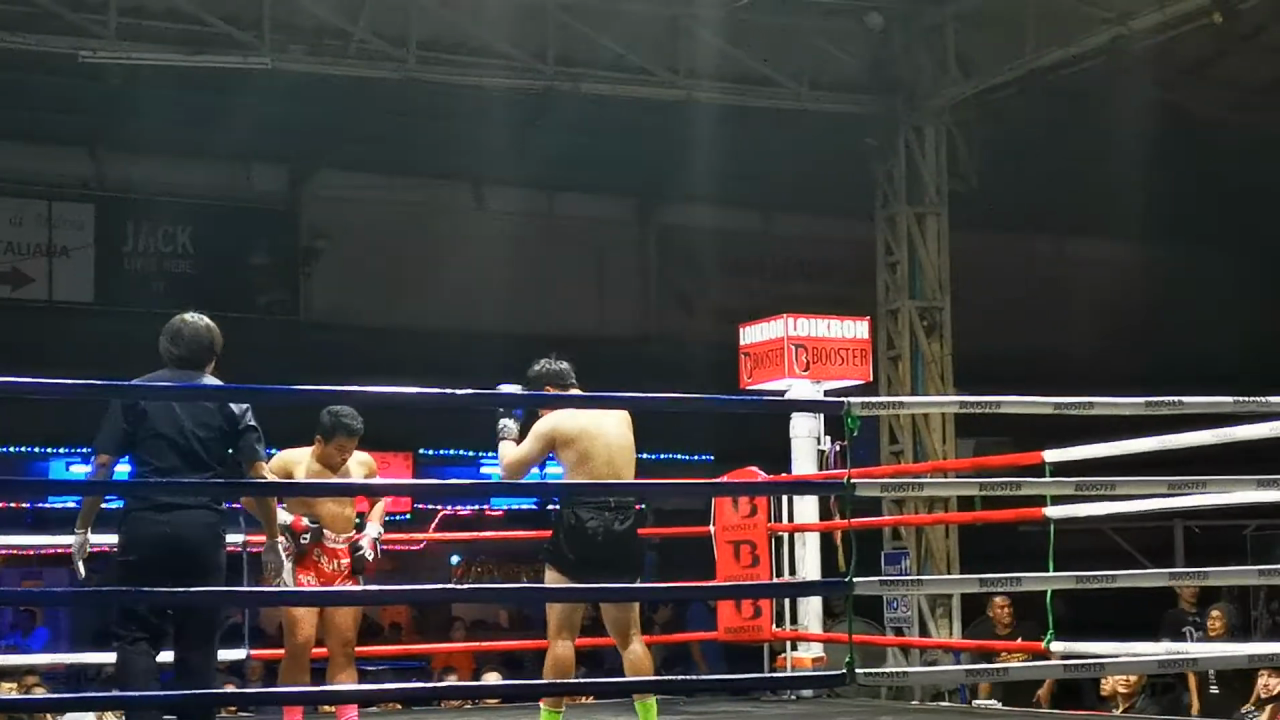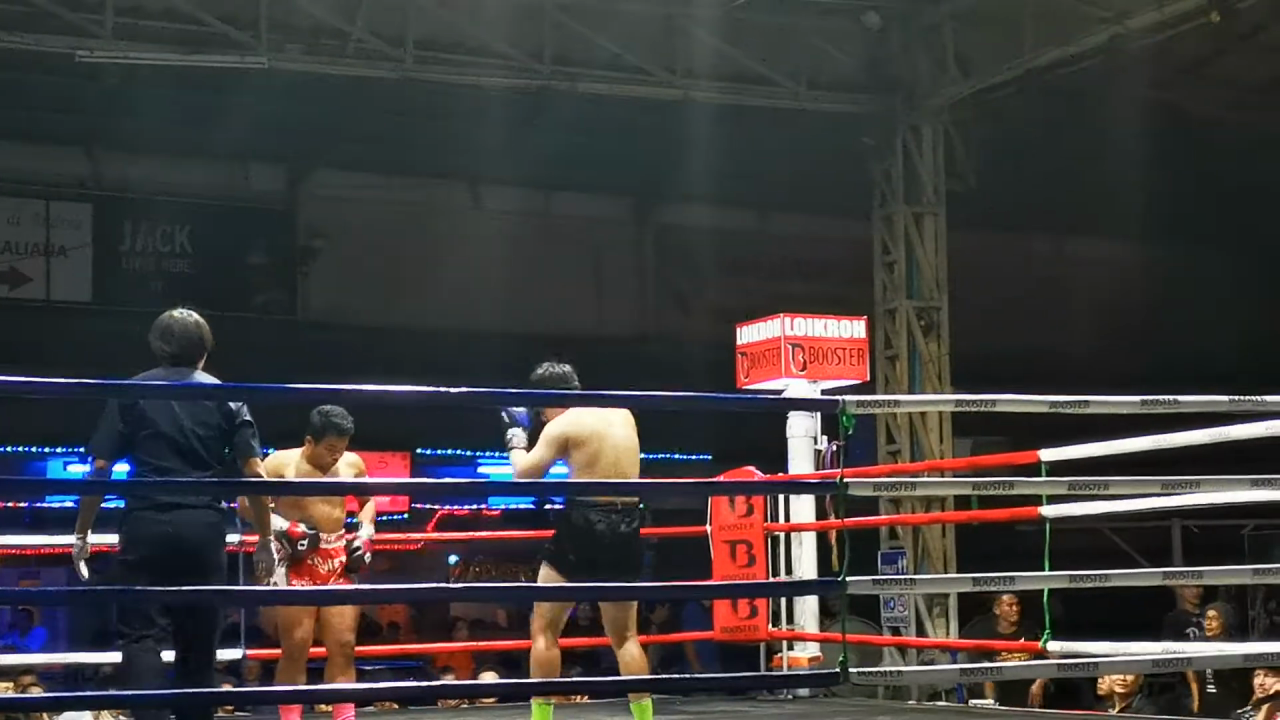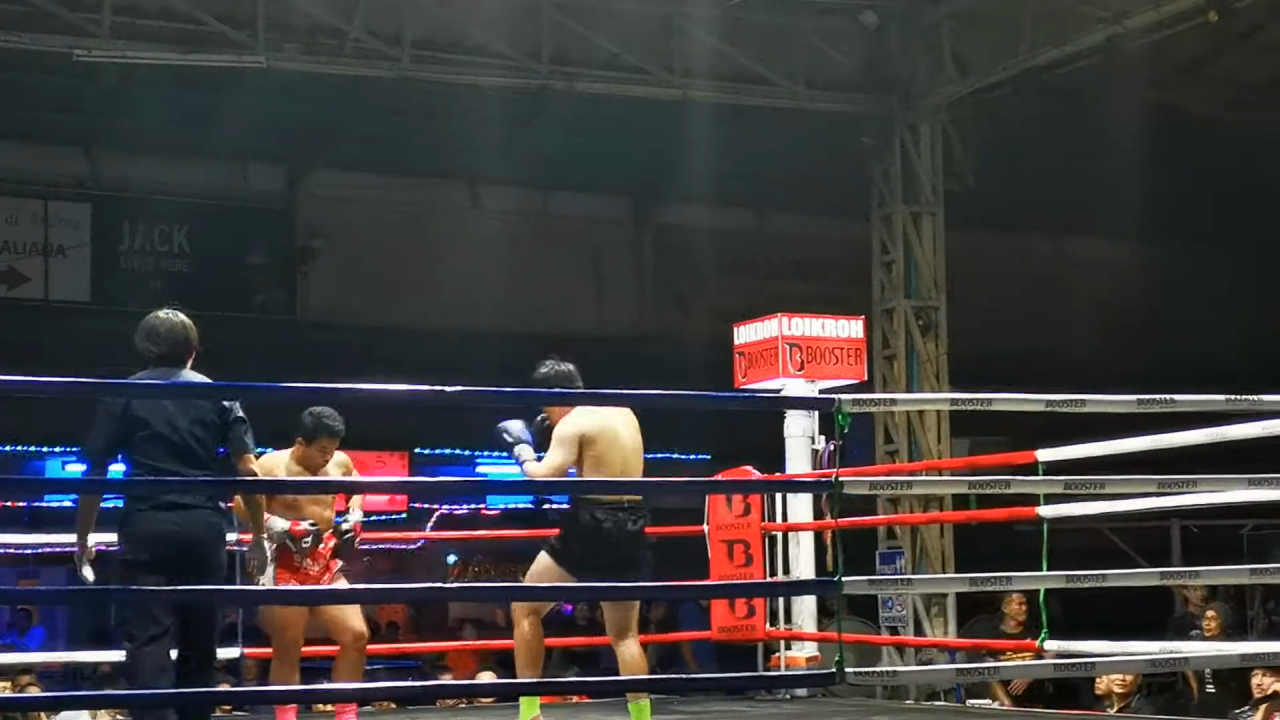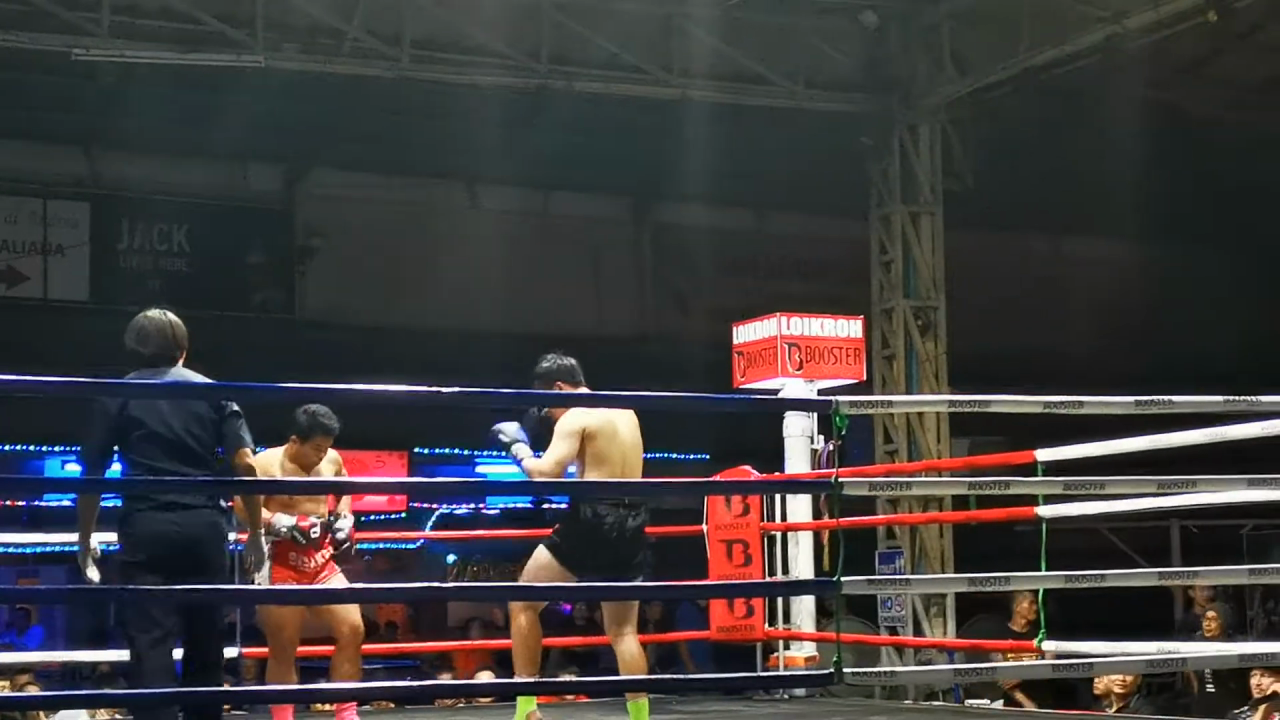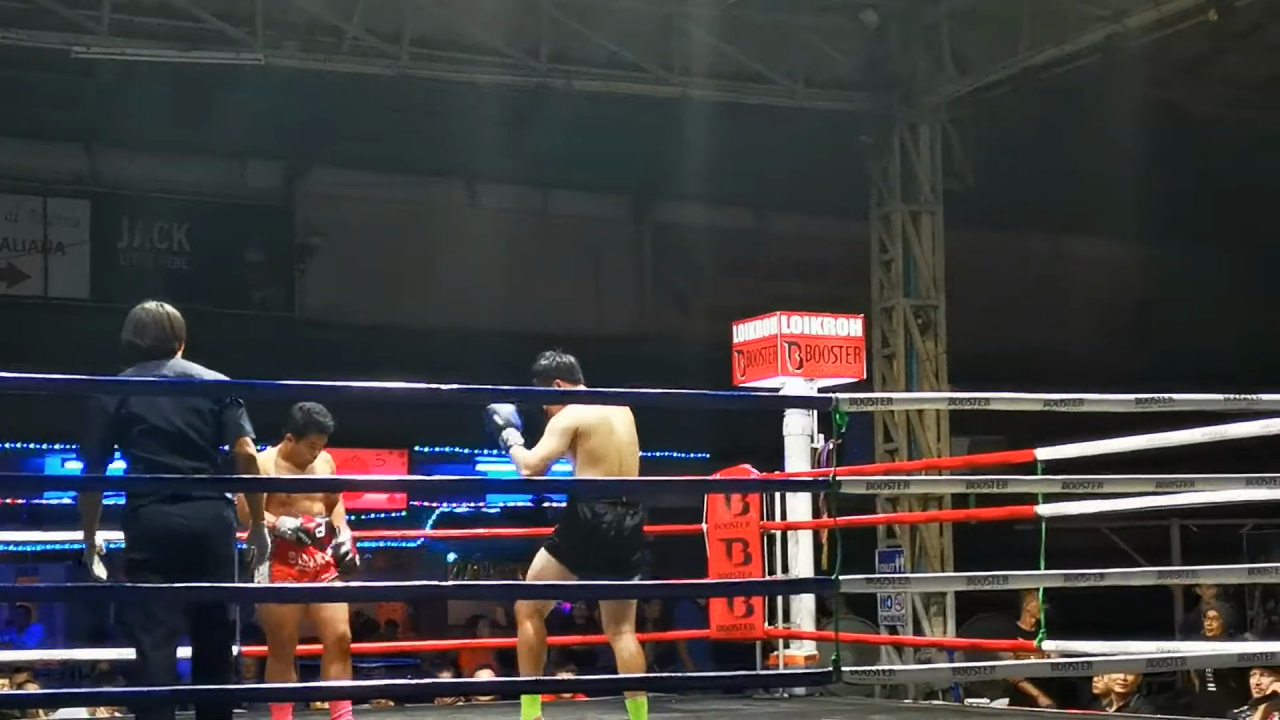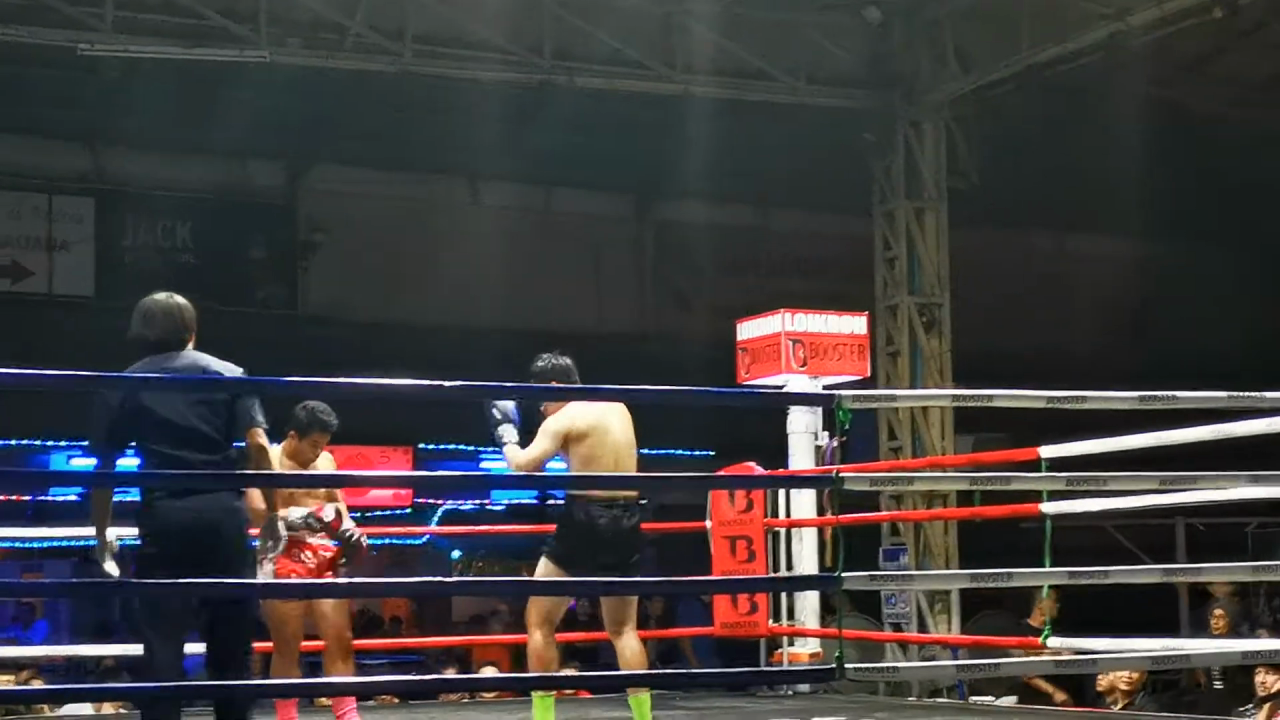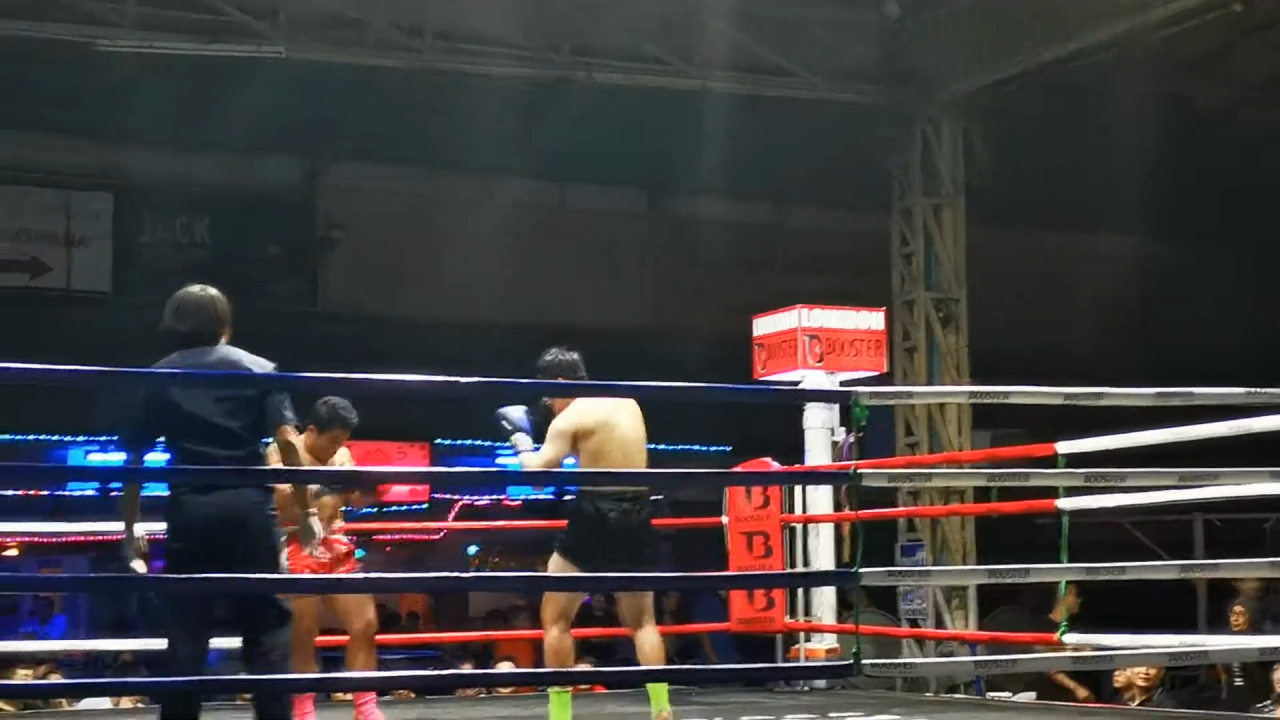
dt=0.1s
person 1, frame 1
left shoulder: (133, 394)
right shoulder: (231, 402)
left elbow: (102, 465)
right elbow: (259, 476)
left wrist: (82, 528)
right wrist: (272, 540)
left hip: (144, 528)
right hip: (202, 530)
left knee: (136, 638)
right knee: (197, 646)
person 1, frame 2
left shoulder: (131, 393)
right shoulder: (226, 398)
left elbow: (101, 467)
right elbow: (254, 473)
left wrist: (82, 534)
left hip: (146, 528)
right hip: (203, 529)
left knee: (142, 640)
right knee: (197, 645)
person 1, frame 3
left shoulder: (121, 396)
right shoulder: (219, 396)
left elbow: (95, 472)
right elbow: (248, 470)
left wrist: (83, 538)
right wrist: (259, 534)
left hip: (145, 529)
right hip: (203, 529)
left knee: (147, 642)
right knee: (198, 644)
person 1, frame 4
left shoulder: (115, 398)
left elbow: (92, 475)
right elbow: (245, 464)
left wrist: (85, 542)
right wrist: (255, 531)
left hip: (146, 529)
right hip: (204, 526)
left knee: (151, 645)
right knee: (205, 644)
person 1, frame 5
left shoulder: (113, 394)
right shoulder: (215, 383)
left elbow: (93, 473)
right elbow: (246, 454)
left wrist: (90, 539)
right wrist: (258, 522)
left hip: (151, 525)
right hip: (211, 520)
left knee: (155, 643)
right knee: (215, 640)
person 1, frame 6
left shoulder: (127, 386)
right shoulder: (227, 374)
left elbow: (105, 466)
right elbow: (258, 446)
left wrist: (101, 533)
left hip: (164, 517)
right hip: (223, 512)
left knee: (164, 638)
right knee: (233, 632)
person 1, frame 7
left shoulder: (157, 379)
right shoulder: (259, 369)
left elbow: (134, 460)
right elbow: (287, 442)
left wrist: (130, 530)
right wrist: (307, 511)
left hip: (190, 513)
right hip: (249, 509)
left knee: (186, 634)
right knee: (267, 627)
person 2, frame 1
left shoulder: (553, 424)
right shoulder: (620, 413)
left elbow: (511, 469)
left wrist: (508, 424)
left hip: (579, 528)
right hip: (623, 527)
left knee: (561, 636)
right knee: (628, 636)
person 2, frame 2
left shoulder: (563, 424)
right shoulder: (621, 413)
left elbow: (523, 475)
left wrist: (516, 434)
left hip: (583, 528)
right hip: (626, 529)
left knee: (544, 631)
right knee: (624, 636)
person 2, frame 3
left shoulder: (572, 424)
right shoulder: (624, 413)
left elbow: (545, 479)
left wrist: (522, 450)
left hip: (589, 525)
right hip: (630, 527)
left knee: (525, 610)
right knee: (625, 635)
person 2, frame 4
left shoulder: (574, 419)
right shoulder: (623, 411)
left elbow: (546, 475)
left wrist: (518, 447)
right wrist: (552, 426)
left hip: (590, 523)
right hip: (630, 526)
left knee: (523, 605)
right knee: (623, 632)
person 2, frame 5
left shoulder: (569, 417)
right shoulder: (619, 409)
left elbow: (532, 468)
left wrist: (509, 433)
right wrist: (551, 425)
left hip: (588, 522)
right hip: (627, 525)
left knee: (528, 611)
right knee: (622, 630)
person 2, frame 6
left shoulder: (563, 420)
right shoulder: (618, 409)
left elbow: (521, 468)
left wrist: (507, 430)
left hip: (585, 523)
right hip: (626, 524)
left knee: (540, 623)
right knee: (623, 629)
person 2, frame 7
left shoulder: (571, 418)
right shoulder: (627, 403)
left elbow: (537, 474)
left wrist: (519, 436)
left hip: (596, 516)
right hip: (637, 516)
left knee: (555, 619)
right knee: (642, 622)
person 3, frame 1
left shoulder: (363, 463)
right shoulder: (291, 461)
left elbow: (380, 497)
left wrist: (371, 533)
right wrist: (285, 521)
left hip: (344, 563)
right hip: (303, 560)
left knee: (344, 648)
right knee: (299, 645)
person 3, frame 2
left shoulder: (352, 465)
right shoulder: (281, 463)
left elbow: (369, 499)
left wrist: (366, 532)
right wrist: (278, 526)
left hip: (336, 564)
right hip: (295, 565)
left knee: (343, 647)
right knee: (295, 648)
person 3, frame 3
left shoulder: (340, 463)
right shoulder: (272, 464)
left elbow: (358, 490)
right elbow: (242, 503)
left wrist: (354, 517)
right wrist: (279, 527)
left hip: (326, 563)
right hip: (286, 565)
left knee: (356, 636)
right knee: (287, 649)
person 3, frame 4
left shoulder: (331, 461)
right shoulder: (266, 463)
left elbow: (342, 492)
right elbow: (241, 506)
left wrist: (346, 520)
right wrist: (281, 523)
left hip: (322, 559)
right hip: (280, 562)
left knee: (353, 631)
right knee: (283, 649)
person 3, frame 5
left shoulder: (325, 462)
right shoulder: (262, 463)
right elbow: (245, 510)
left wrist: (344, 535)
right wrist: (285, 525)
left hip: (322, 560)
right hip: (280, 562)
left knee: (339, 639)
right knee: (282, 648)
person 3, frame 6
left shoulder: (324, 461)
right shoulder: (267, 460)
right elbow: (256, 509)
left wrist: (347, 525)
right wrist: (297, 518)
left hip: (324, 556)
right hip: (282, 557)
left knee: (340, 639)
right knee: (287, 645)
person 3, frame 7
left shoulder: (341, 456)
right shoulder: (283, 450)
left elbow: (355, 497)
right elbow: (282, 495)
right wrist: (320, 486)
left hip: (339, 549)
right hip: (300, 550)
left knee: (365, 627)
right knee: (302, 639)
